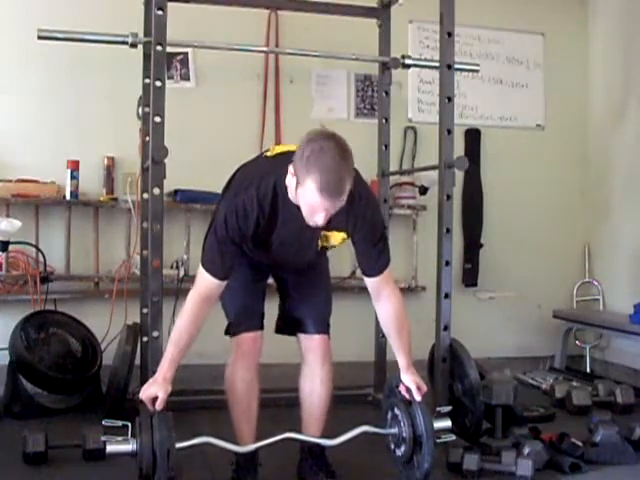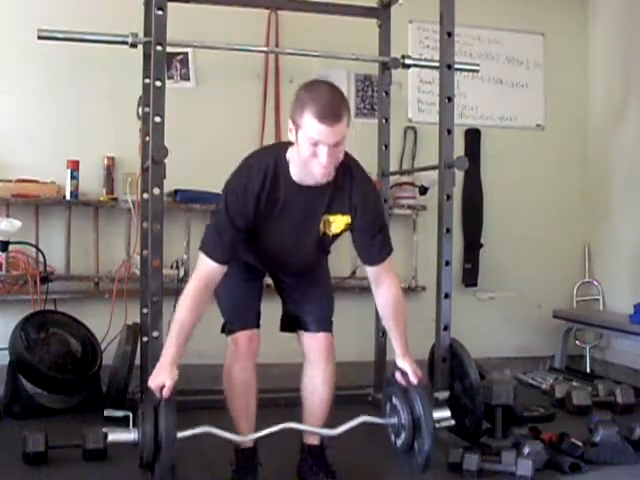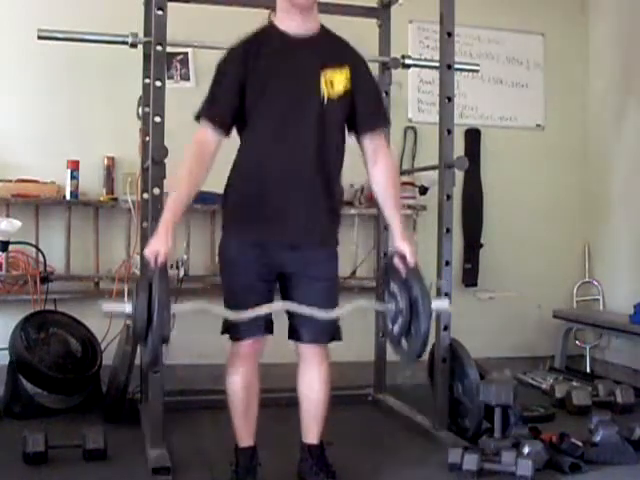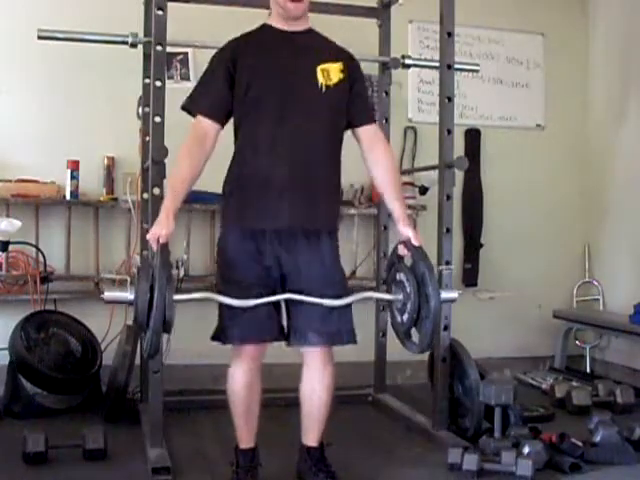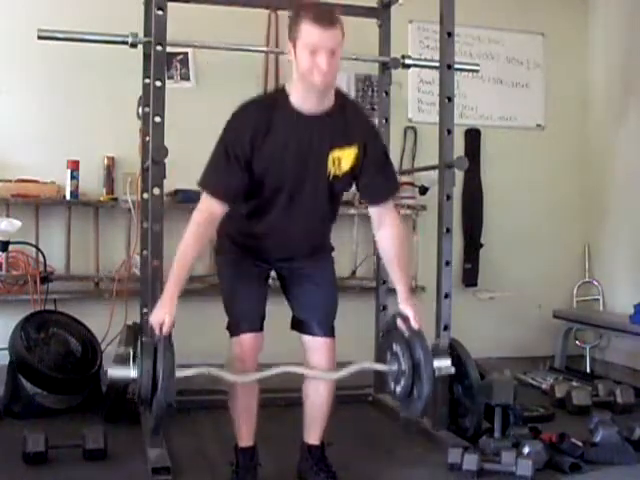
dt=0.5s
person 1, frame 1
left shoulder: (361, 202)
right shoulder: (248, 195)
left elbow: (383, 290)
right elbow: (204, 292)
left wrist: (406, 367)
right wrist: (164, 373)
left hip: (305, 260)
right hip: (248, 256)
left knee: (318, 346)
right knee: (247, 345)
person 1, frame 2
left shoulder: (358, 188)
right shoulder: (252, 179)
left elbow: (382, 278)
right elbow: (205, 277)
left wrist: (402, 354)
right wrist: (168, 360)
left hip: (305, 259)
right hip: (244, 257)
left knee: (320, 346)
right knee: (244, 343)
person 1, frame 3
left shoulder: (346, 60)
right shoulder: (247, 56)
left elbow: (377, 149)
right elbow: (205, 144)
left wrist: (398, 232)
right wrist: (166, 226)
left hip: (315, 230)
right hip: (250, 228)
left knee: (315, 344)
right knee: (246, 342)
person 1, frame 4
left shoulder: (339, 59)
right shoulder: (240, 53)
left elbow: (371, 140)
right elbow: (203, 134)
left wrist: (401, 219)
right wrist: (168, 212)
left hip: (314, 229)
right hip: (249, 225)
left knee: (319, 348)
right knee: (248, 348)
person 1, frame 5
left shoulder: (358, 129)
right shoulder: (253, 122)
left elbow: (384, 218)
right elbow: (209, 212)
left wrist: (404, 297)
right wrist: (170, 296)
left hip: (310, 249)
right hip: (246, 244)
left knee: (322, 348)
right knee: (246, 343)
